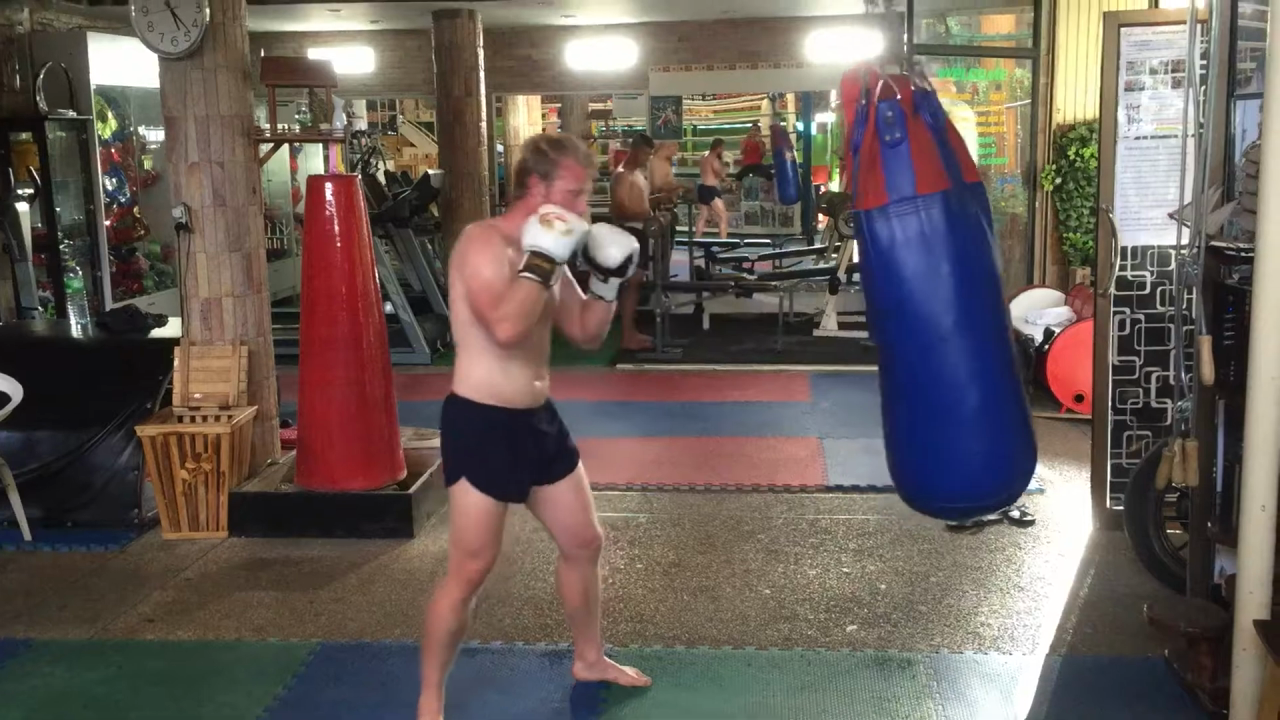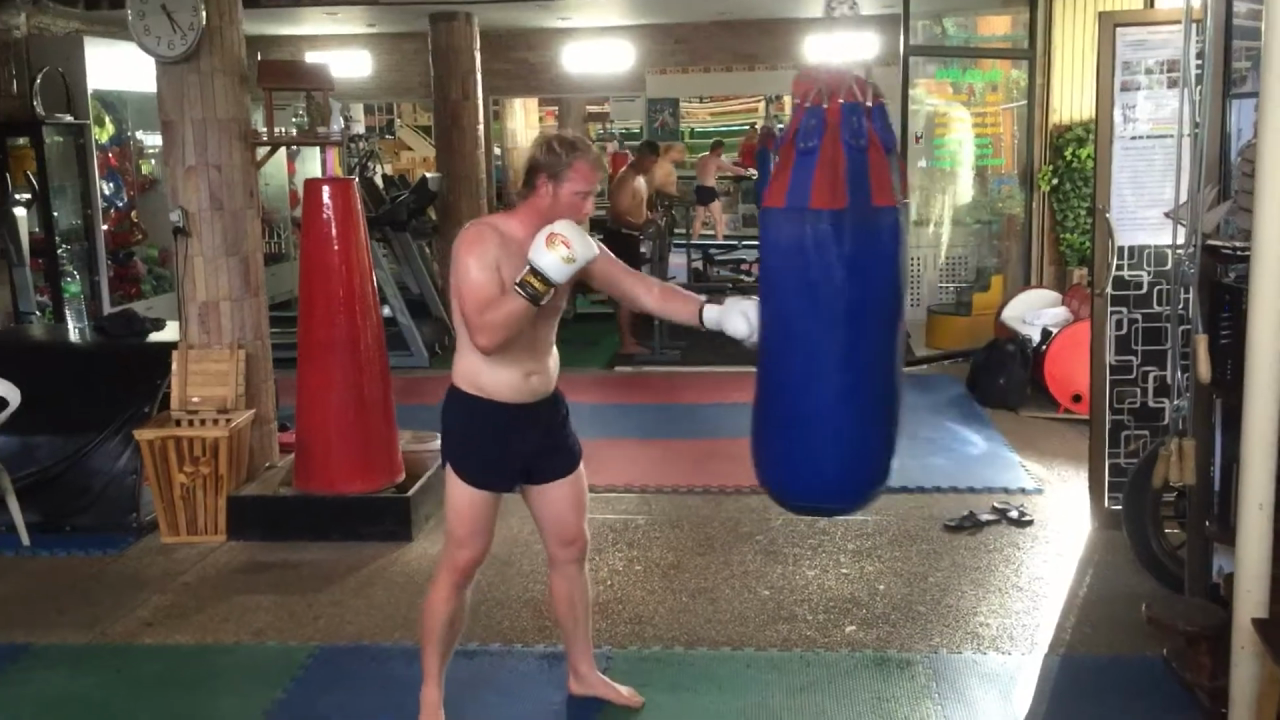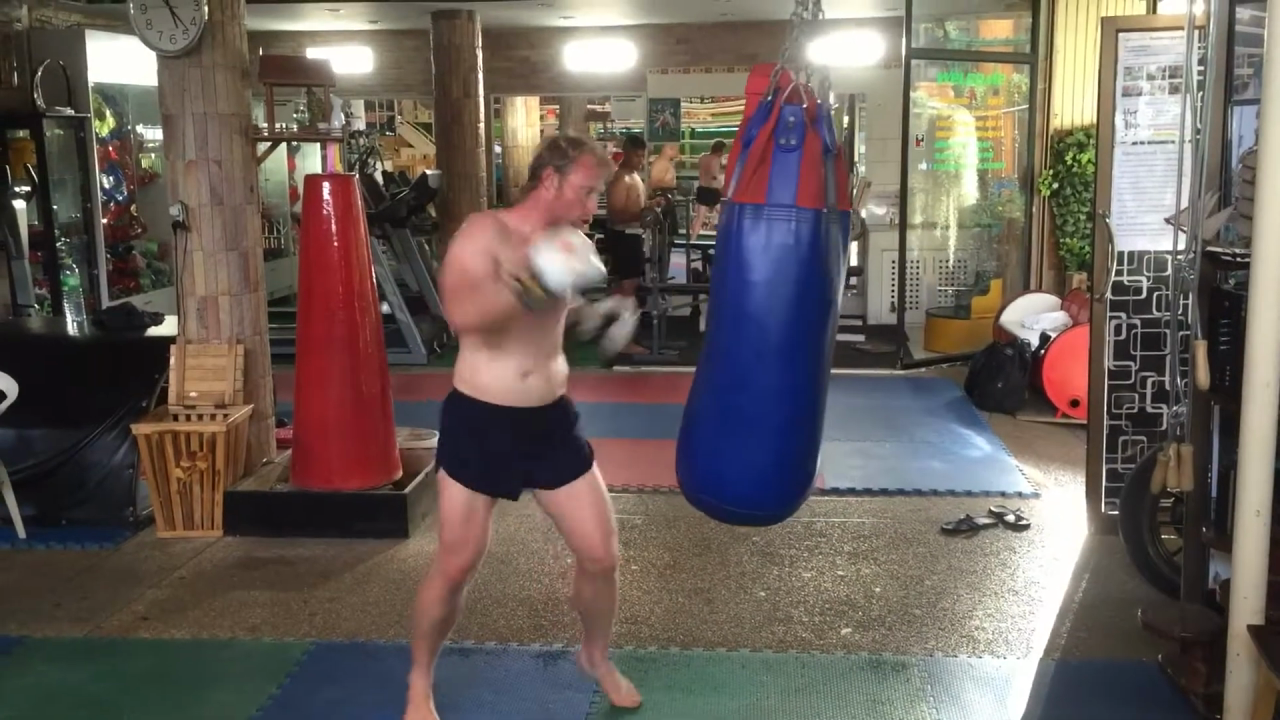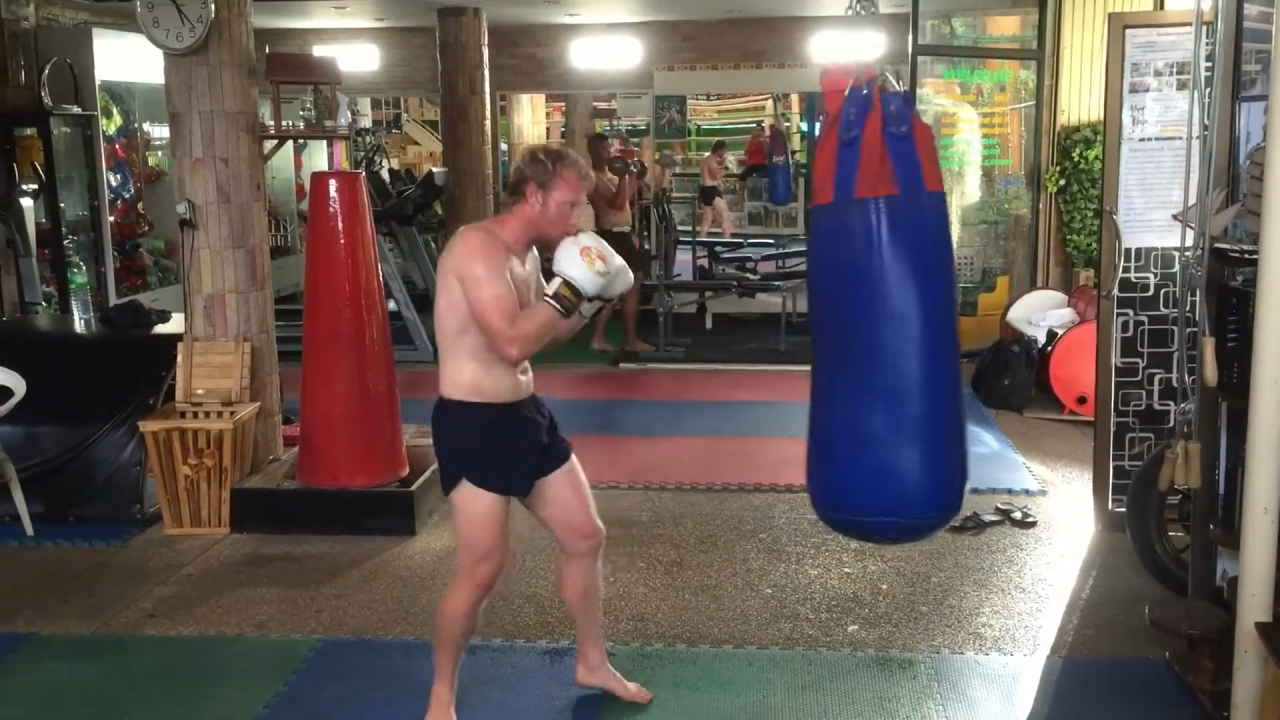
dt=0.7s
person 1, frame 1
left shoulder: (549, 247)
right shoulder: (482, 241)
left elbow: (587, 333)
right elbow: (506, 326)
left wrist: (608, 278)
right wrist: (543, 260)
left hip: (538, 417)
right hip: (481, 424)
left knee: (583, 543)
right knee: (470, 569)
left ankle: (590, 658)
person 1, frame 2
left shoulder: (569, 242)
right shoulder: (480, 240)
left elbow: (642, 290)
right elbow: (487, 333)
left wrist: (715, 312)
right wrist: (542, 278)
left hip: (545, 413)
right hip: (481, 418)
left knee: (569, 549)
right knee: (461, 561)
left ankle: (583, 673)
person 1, frame 3
right shoulder: (484, 232)
right elbow: (462, 312)
right wrist: (535, 282)
left hip: (550, 420)
right hip: (480, 422)
left knee: (601, 556)
right knee: (455, 566)
left ankle: (598, 658)
person 1, frame 4
left shoulder: (529, 252)
right shoulder: (478, 247)
left elbow: (549, 331)
right elbow: (513, 344)
left wrist: (591, 294)
right wrist: (568, 284)
left hip: (527, 413)
right hip: (474, 423)
left knee: (584, 540)
right knee: (481, 570)
left ankle: (594, 664)
person 2, frame 1
left shoulder: (639, 172)
right shoulder: (622, 175)
right elbow: (620, 209)
left wrist: (660, 198)
right wrist: (647, 216)
left hip: (640, 230)
right hip: (628, 231)
left knee: (635, 282)
right knee: (632, 282)
left ankle: (630, 331)
right ankle: (627, 336)
person 2, frame 2
left shoulder: (639, 177)
right shoulder: (626, 181)
right elbow: (618, 216)
left wrist: (649, 217)
right wrist: (642, 227)
left hip: (629, 236)
right hip: (621, 237)
left ankle: (626, 334)
right ankle: (626, 343)
person 2, frame 3
left shoulder: (633, 173)
right shoulder: (620, 179)
right elbow: (616, 213)
left wrist: (650, 205)
right wrist: (641, 214)
left hip: (633, 235)
right hip: (623, 237)
left knee: (624, 286)
right knee: (628, 288)
right ankle: (626, 342)
person 2, frame 4
left shoulder: (608, 174)
right shoulder: (597, 179)
left elbow: (625, 197)
right elbow: (617, 203)
left wrist: (631, 176)
right wrist: (622, 179)
left hip: (620, 235)
right hip: (615, 237)
right knee: (632, 287)
left ankle: (598, 338)
right ankle: (631, 340)
